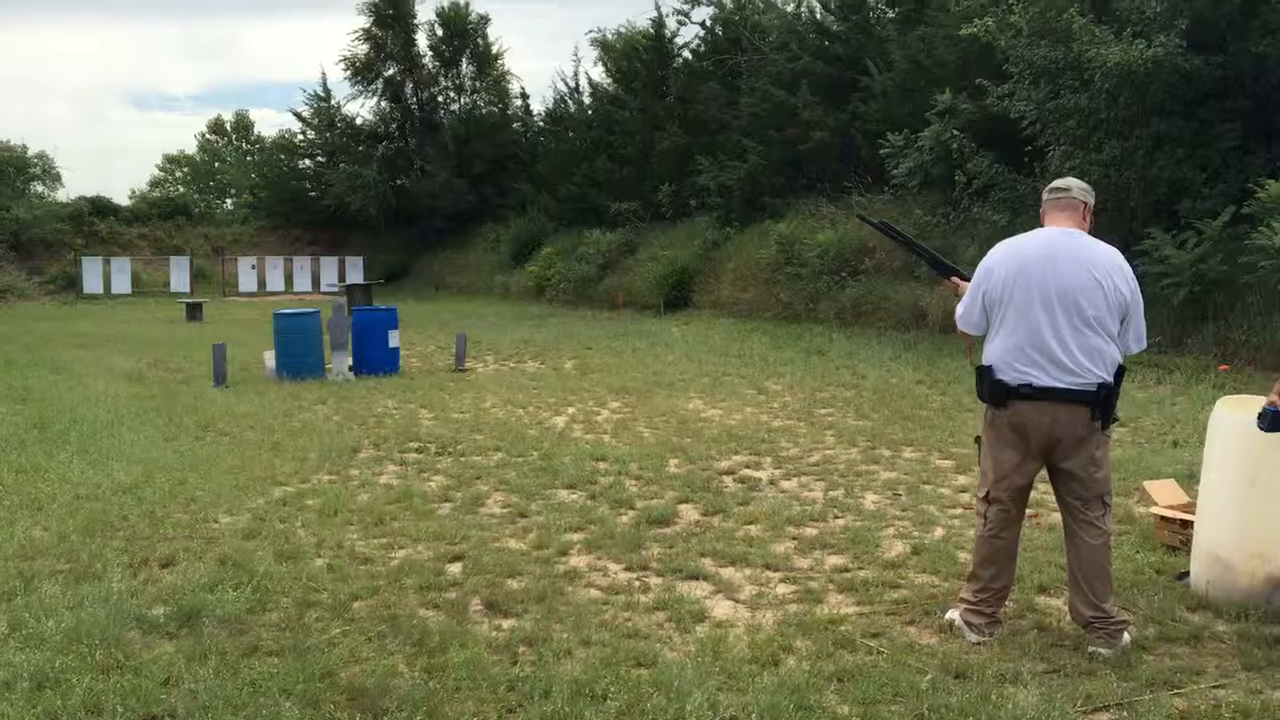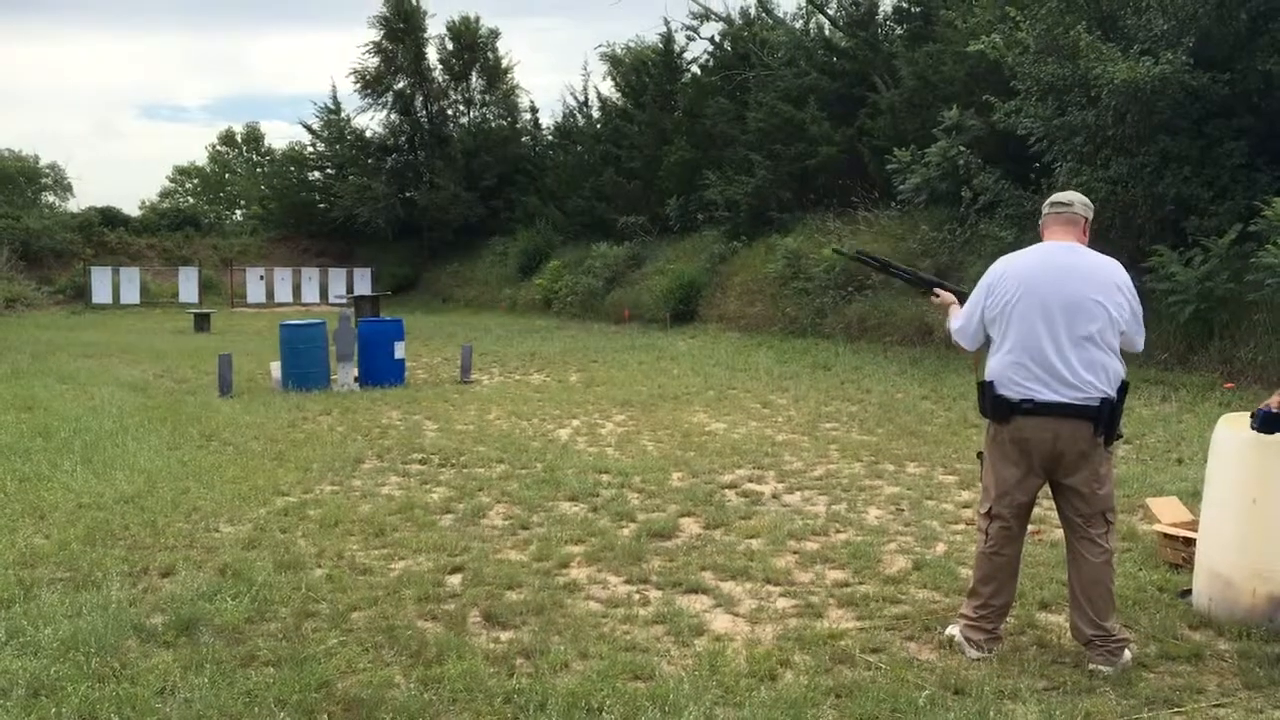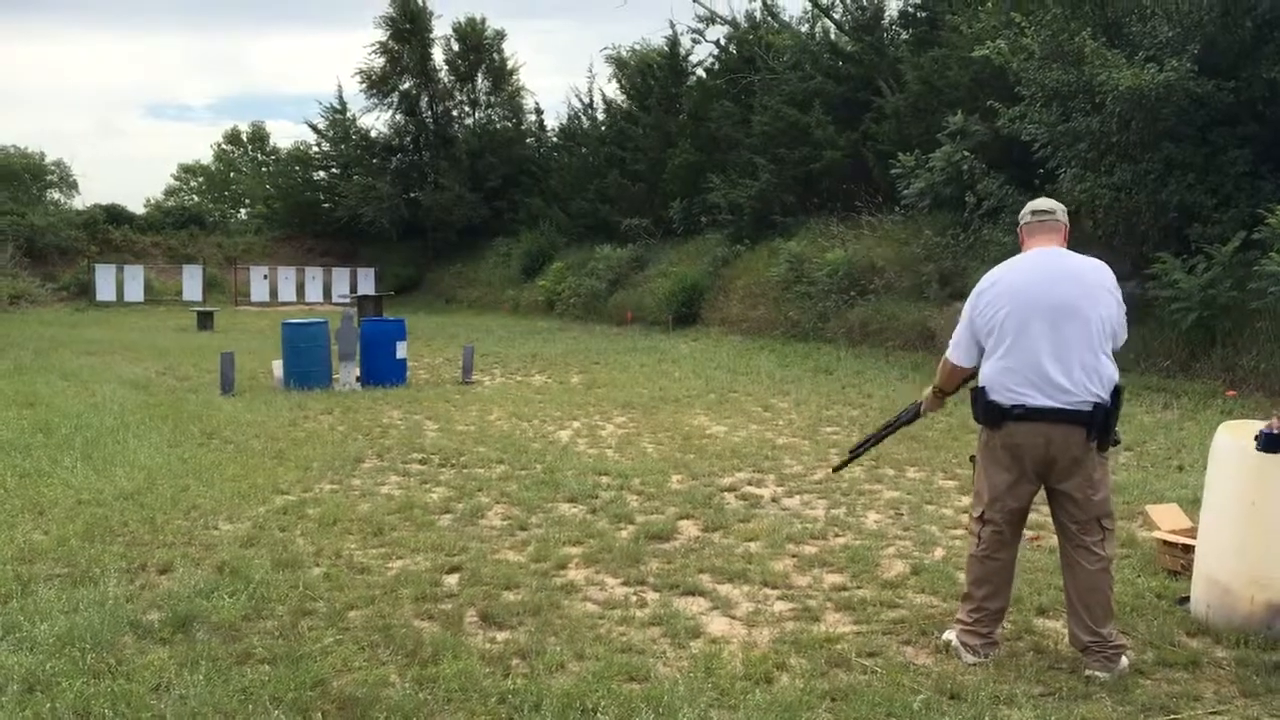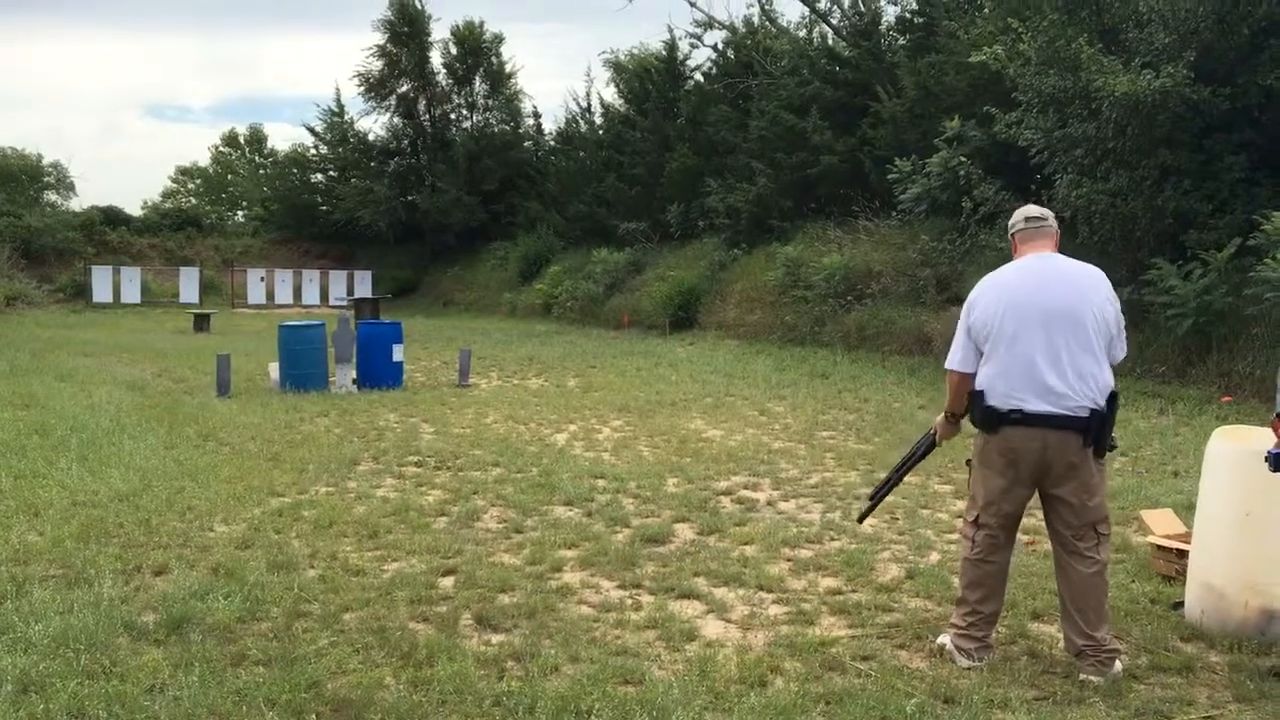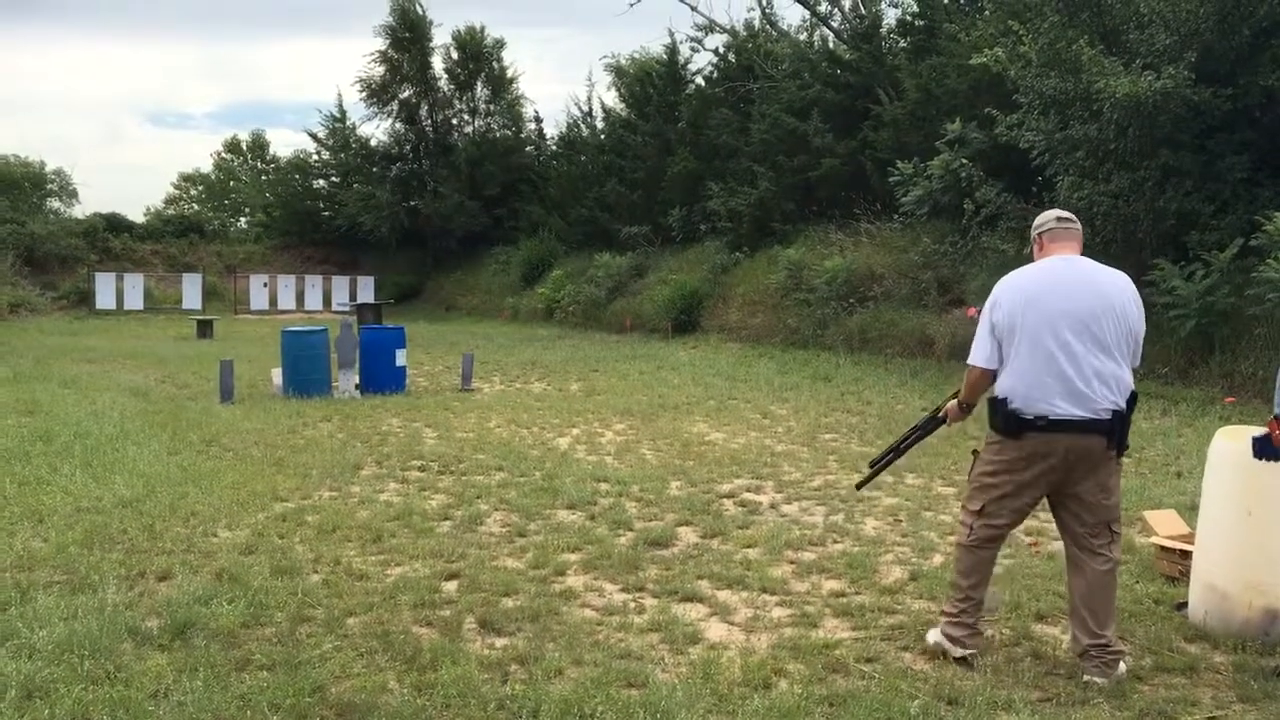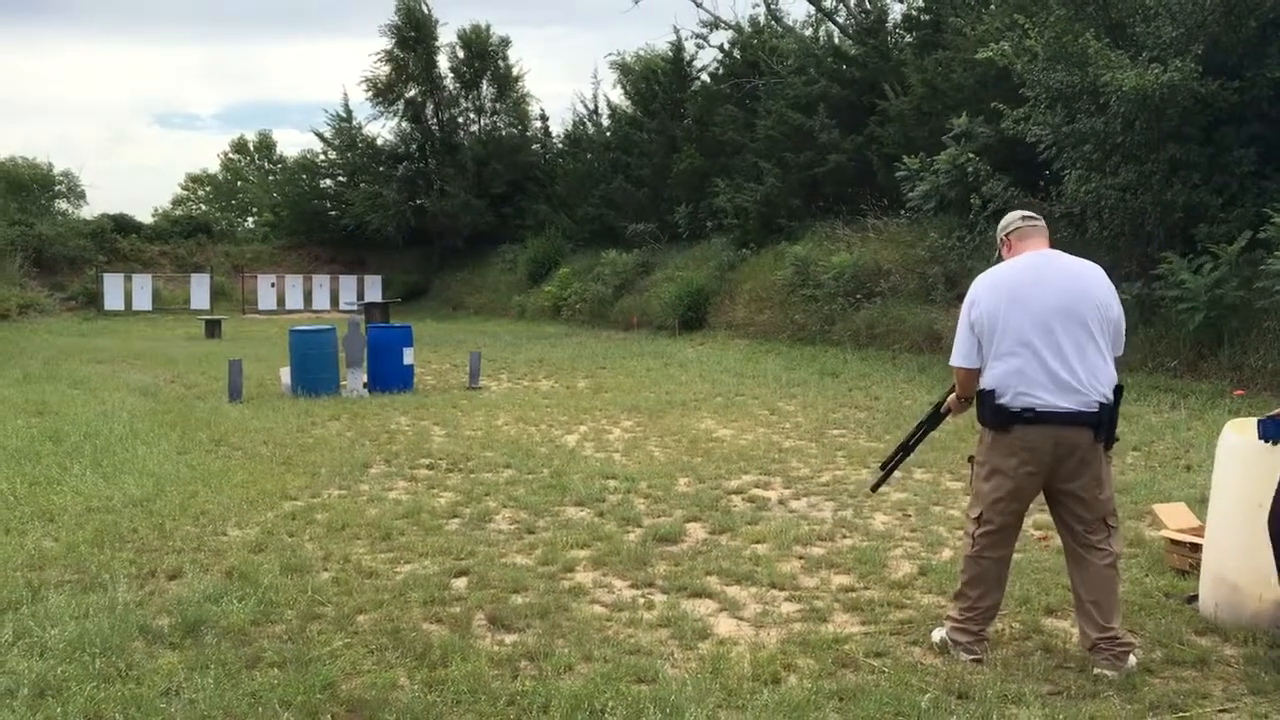
dt=0.4s
person 1, frame 1
left shoulder: (1004, 254)
right shoulder: (1112, 262)
left elbow: (968, 325)
right elbow: (1131, 343)
left wrist: (967, 294)
left hip: (1012, 407)
right hip: (1083, 411)
left knee: (997, 512)
right knee: (1089, 519)
left ankle: (979, 615)
right ankle: (1103, 627)
person 1, frame 2
left shoulder: (1006, 269)
right shoulder: (1113, 273)
left elbow: (966, 336)
right elbow: (1133, 341)
left wrist: (950, 308)
left hip: (1016, 423)
right hip: (1086, 425)
left knee: (1000, 529)
right knee: (1092, 534)
left ankle: (980, 632)
right ankle: (1104, 644)
person 1, frame 3
left shoulder: (995, 281)
right shoulder: (1099, 275)
left elbow: (959, 362)
right elbow: (1115, 341)
left wrist: (937, 393)
left hip: (1009, 427)
right hip: (1081, 429)
left knee: (992, 533)
right knee: (1089, 540)
left ankle: (975, 637)
right ankle: (1101, 650)
person 1, frame 4
left shoulder: (990, 287)
right shoulder: (1095, 281)
left elbow: (961, 370)
right elbow: (1114, 354)
left wrist: (951, 417)
left hip: (1005, 433)
right hip: (1076, 435)
left knee: (986, 538)
right knee: (1083, 545)
left ankle: (970, 641)
right ankle: (1095, 655)
person 1, frame 5
left shoulder: (1013, 285)
right shoulder: (1120, 286)
left elbow: (981, 367)
right elbow: (1130, 359)
left wrist: (963, 404)
left hip: (1024, 434)
right hip: (1097, 436)
left knee: (980, 526)
right knee: (1095, 546)
left ankle: (958, 632)
right ankle: (1100, 656)
person 1, frame 6
left shoulder: (988, 284)
right shoulder: (1094, 277)
left elbow: (966, 367)
right elbow: (1114, 349)
left wrist: (961, 399)
left hip: (1013, 430)
right hip: (1084, 430)
left knee: (989, 534)
right knee: (1093, 539)
left ankle: (966, 634)
right ankle: (1109, 648)
